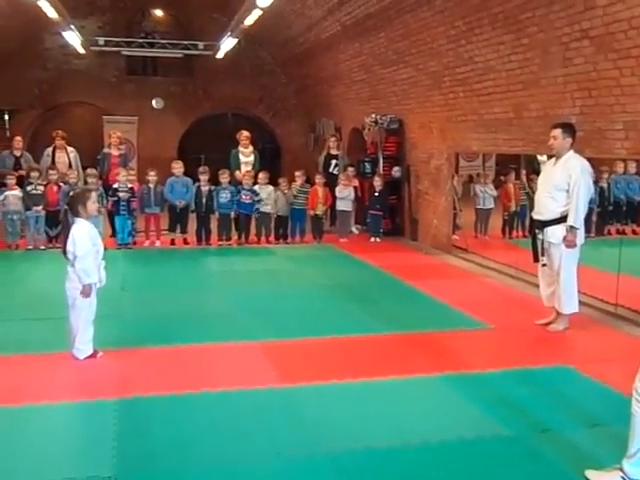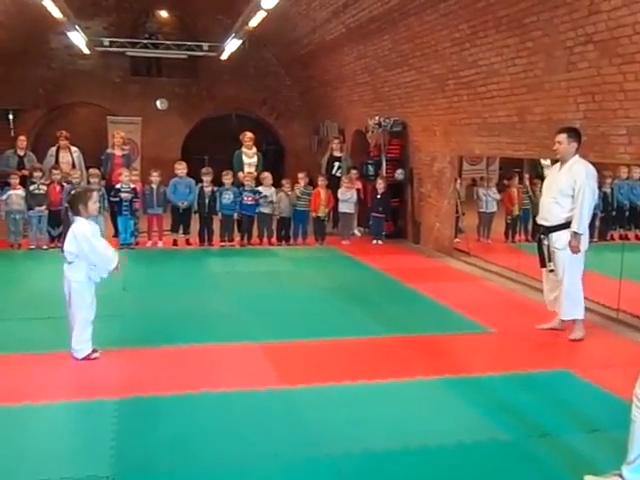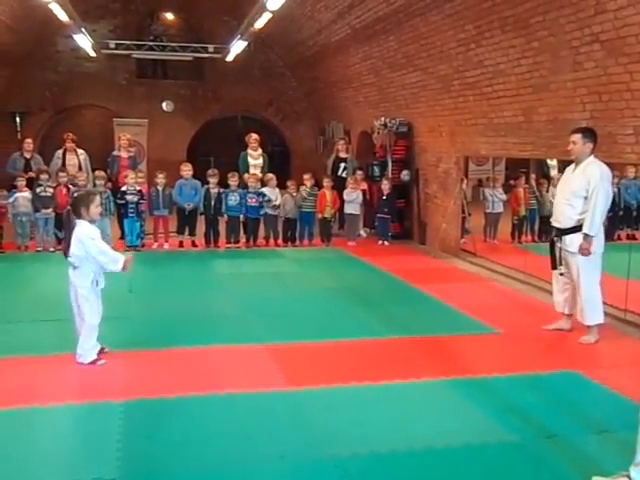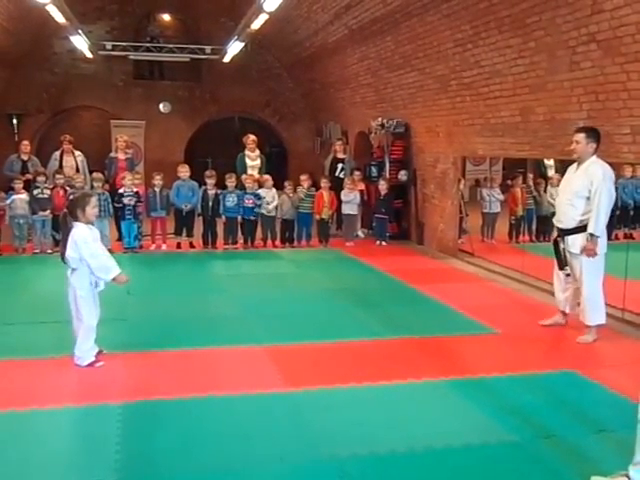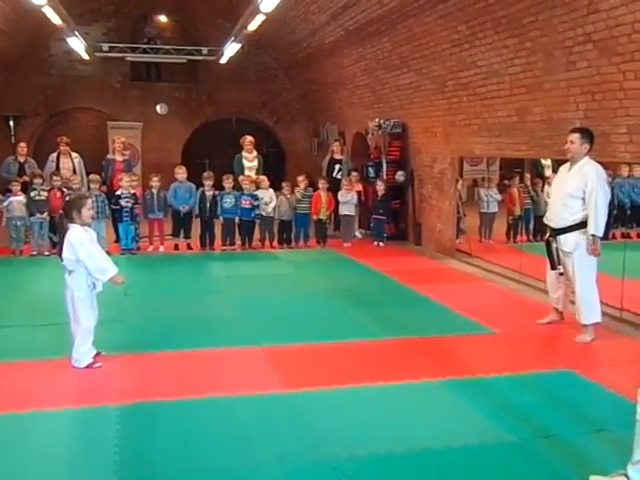
dt=0.3s
person 1, frame 1
left shoulder: (577, 165)
right shoulder: (550, 164)
left elbow: (580, 200)
left wrist: (573, 230)
right wrist: (537, 224)
left hip: (562, 229)
right hip: (545, 228)
left knee: (563, 274)
right knee: (547, 273)
left ankle: (564, 317)
right ankle: (555, 313)
person 1, frame 2
left shoulder: (582, 170)
right shoulder: (555, 169)
left elbow: (584, 205)
left wrist: (576, 235)
right wrist: (542, 229)
left hip: (567, 235)
right hip: (550, 233)
left knee: (568, 280)
right knee: (551, 278)
left ankle: (578, 325)
right ankle: (559, 319)
person 1, frame 3
left shoulder: (597, 171)
right shoulder: (571, 169)
left elbow: (597, 207)
left wrist: (588, 238)
right wrist: (557, 231)
left hip: (581, 237)
right hip: (563, 236)
left knee: (586, 283)
right knee: (563, 279)
left ankle: (593, 329)
right ankle: (565, 320)
person 1, frame 4
left shoulder: (600, 171)
right shoulder: (573, 169)
left elbow: (601, 208)
left wrist: (593, 239)
right wrist: (558, 230)
left hip: (584, 237)
right hip: (566, 236)
left knee: (589, 283)
right knee: (563, 278)
left ankle: (592, 329)
right ankle: (561, 315)
person 1, frame 5
left shoulder: (592, 172)
right shoulder: (564, 169)
left elbow: (598, 206)
left wrist: (595, 238)
right wrist: (551, 227)
left hip: (577, 237)
right hip: (558, 235)
left knee: (582, 281)
right knee: (555, 277)
left ankle: (589, 328)
right ankle: (557, 312)
person 2, frame 1
left shoulder: (85, 226)
right shoulder: (82, 229)
right elbow: (83, 259)
left wrist: (92, 279)
right wrist: (87, 282)
left hip: (84, 278)
right hip: (82, 280)
left knee: (84, 314)
right knee: (83, 315)
left ankle: (82, 347)
right ankle: (83, 350)
person 2, frame 2
left shoulder: (87, 225)
right shoulder: (81, 228)
left elbow: (99, 247)
right elbow: (95, 251)
left wrist: (113, 258)
right wrist: (113, 262)
left hip: (83, 276)
right hip: (78, 277)
left knee: (85, 313)
right knee: (82, 314)
left ankle: (84, 346)
right ankle: (81, 350)
person 2, frame 3
left shoulder: (87, 228)
right shoulder: (84, 231)
left elbow: (102, 250)
right elbow: (102, 253)
left wrist: (120, 260)
right wrist: (121, 261)
left hip: (89, 279)
right hip: (84, 281)
left knee: (93, 316)
right knee: (88, 318)
left ankle: (92, 347)
right ankle: (86, 354)
person 2, frame 4
left shoulder: (89, 230)
right shoulder: (80, 233)
left elbow: (102, 253)
right elbow: (95, 259)
left wrist: (116, 272)
right wrist: (114, 275)
left hip: (88, 281)
right hip: (82, 282)
left knee: (90, 318)
right knee: (86, 320)
left ankle: (90, 349)
right ankle: (83, 356)
person 2, frame 5
left shoulder: (86, 232)
right shoulder: (75, 235)
left elbow: (99, 254)
right elbow: (91, 259)
left wrist: (113, 271)
right wrist: (110, 275)
left hip: (86, 283)
right hip: (79, 284)
left knee: (89, 319)
right knee: (83, 322)
left ankle: (87, 351)
right ankle: (82, 358)
